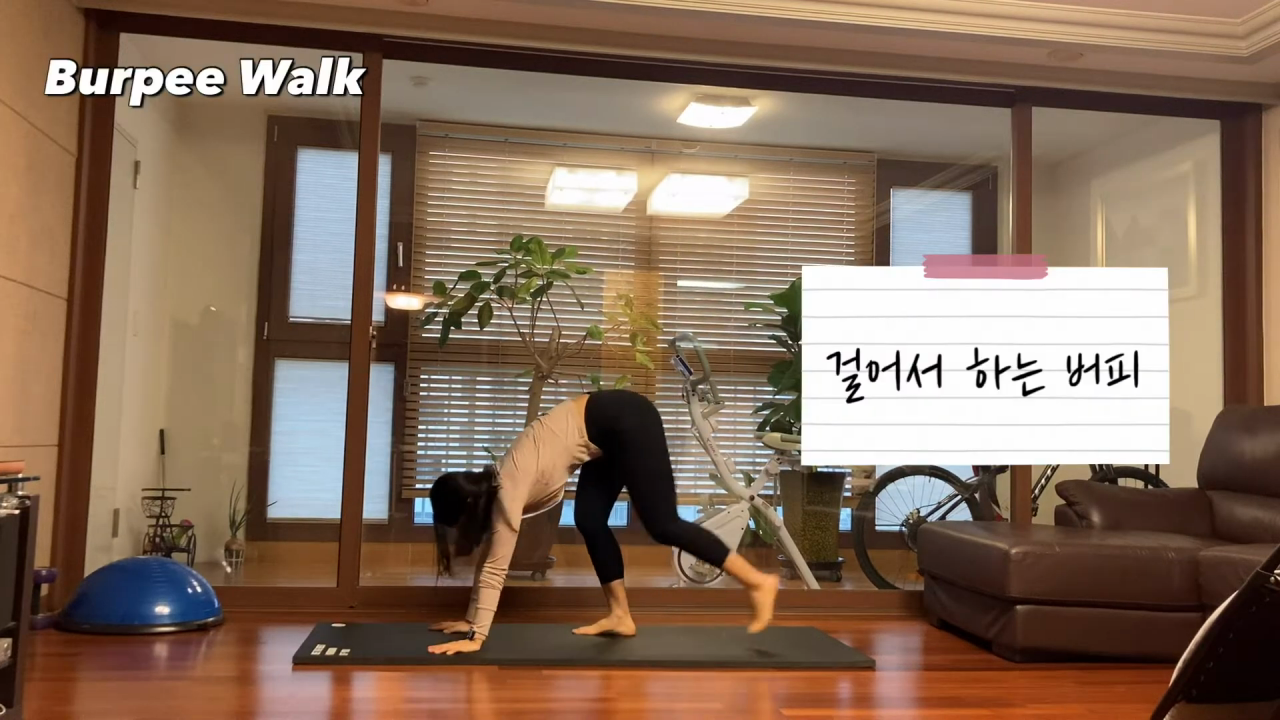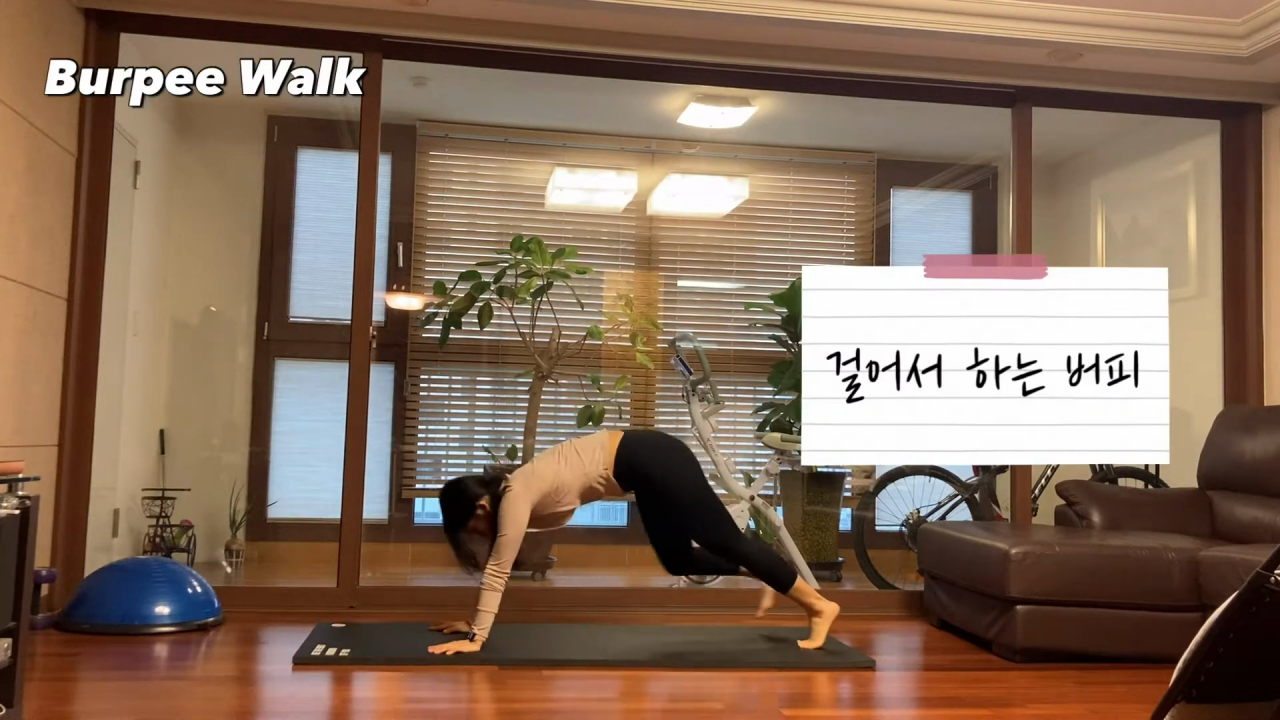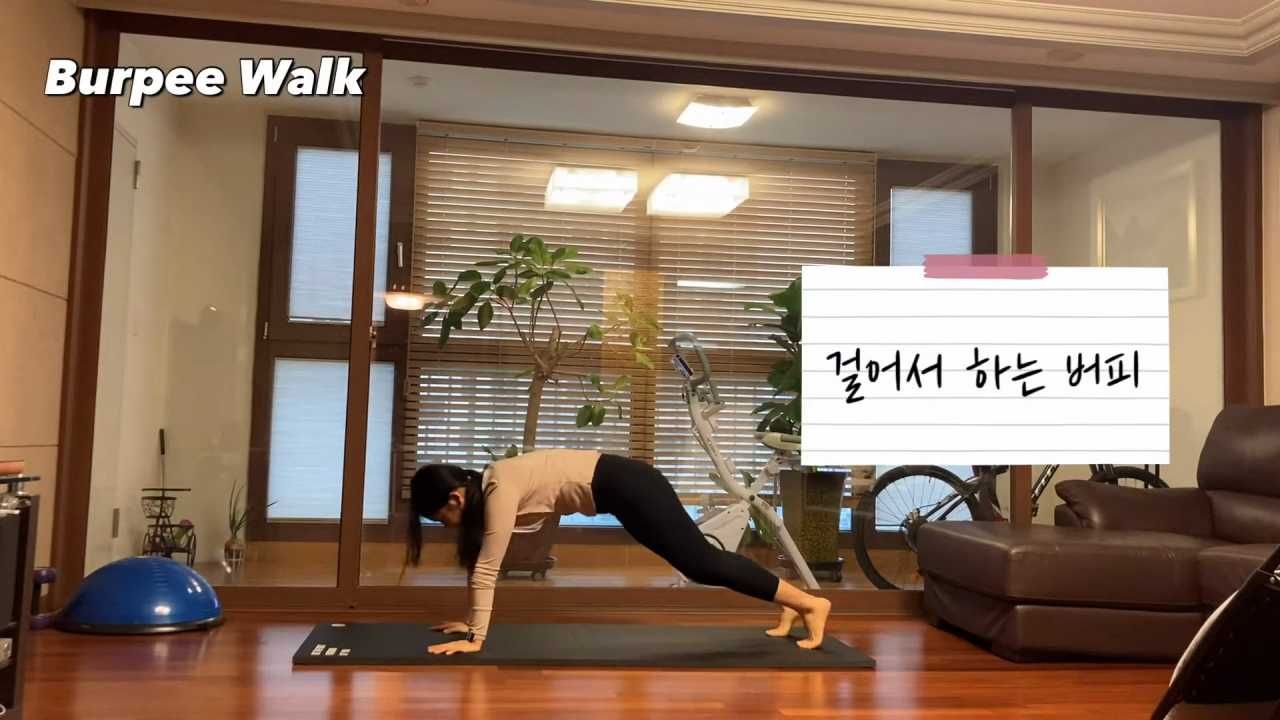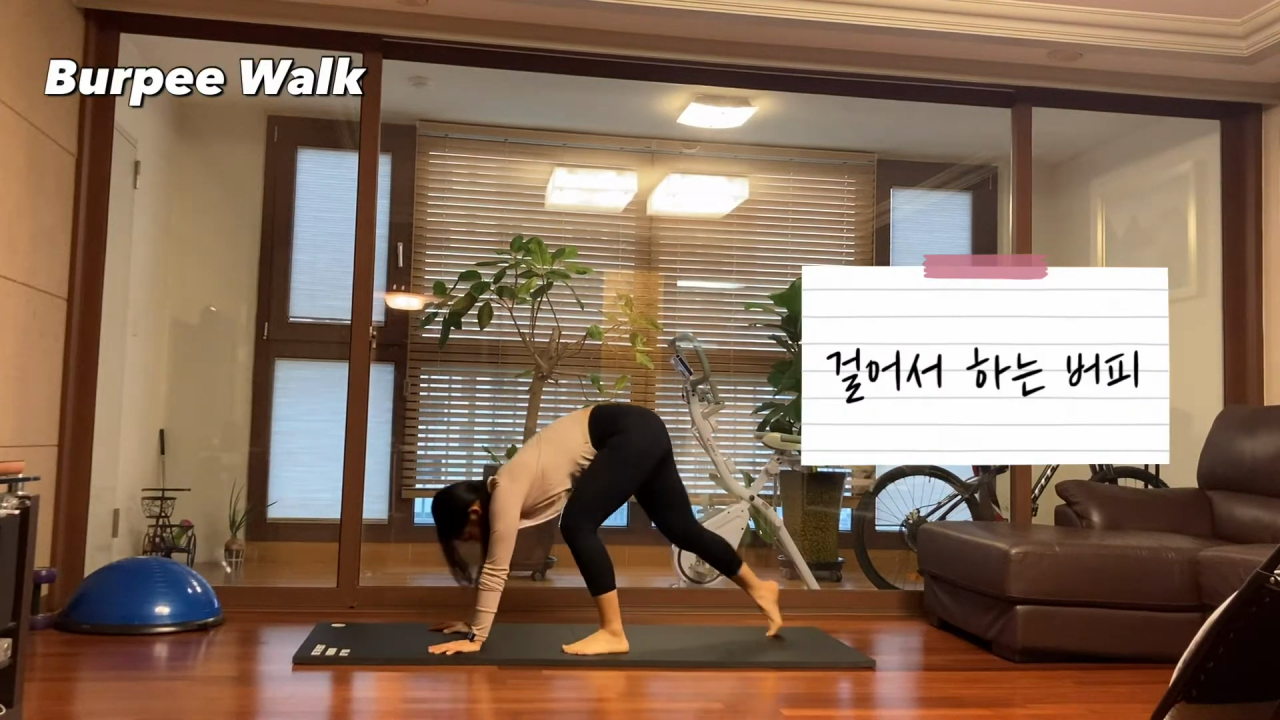
dt=0.7s
person 1, frame 1
left shoulder: (506, 494)
right shoulder: (492, 488)
left elbow: (496, 570)
right elbow: (490, 564)
left wrist: (475, 636)
right wrist: (471, 620)
left hip: (625, 419)
right hip: (608, 420)
left knee: (660, 523)
right knee: (589, 519)
left ankle: (758, 583)
right ankle: (620, 616)
person 1, frame 2
left shoulder: (514, 499)
right shoulder: (510, 492)
left elbow: (498, 571)
right elbow: (496, 571)
left wrist: (476, 638)
right wrist: (475, 622)
left hip: (652, 462)
right hip: (646, 458)
left knee: (726, 541)
right knee: (677, 558)
left ankle: (819, 606)
right ankle: (766, 579)
person 1, frame 3
left shoulder: (498, 493)
right shoulder: (484, 490)
left elbow: (488, 568)
right elbow: (480, 562)
left wrist: (475, 637)
right wrist: (471, 621)
left hip: (630, 486)
right hip: (623, 488)
left knee: (704, 563)
right knee: (701, 559)
left ankle: (808, 605)
right ankle: (790, 606)
person 1, frame 4
left shoulder: (505, 494)
right shoulder: (500, 492)
left elbow: (496, 570)
right elbow: (493, 568)
left wrist: (476, 637)
right wrist: (473, 621)
left hip: (631, 432)
right hip: (636, 431)
left knee: (577, 525)
right knee: (682, 529)
left ankle: (613, 632)
right ankle: (758, 588)
